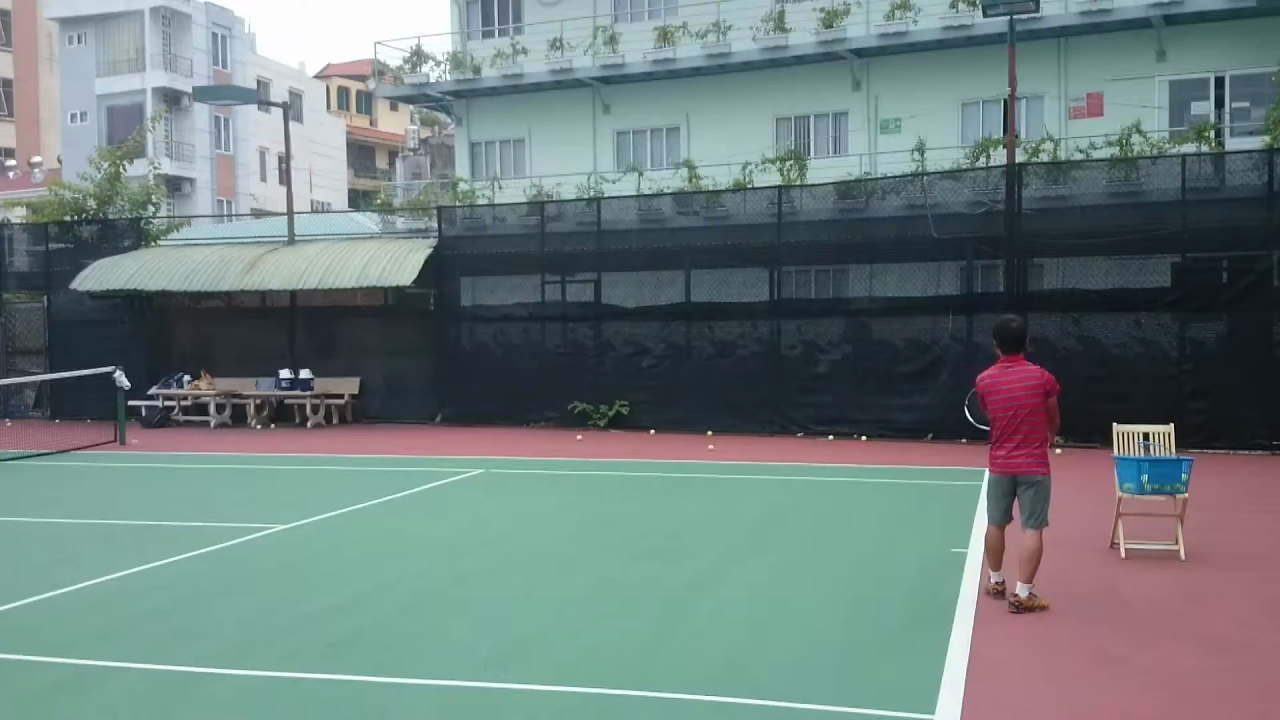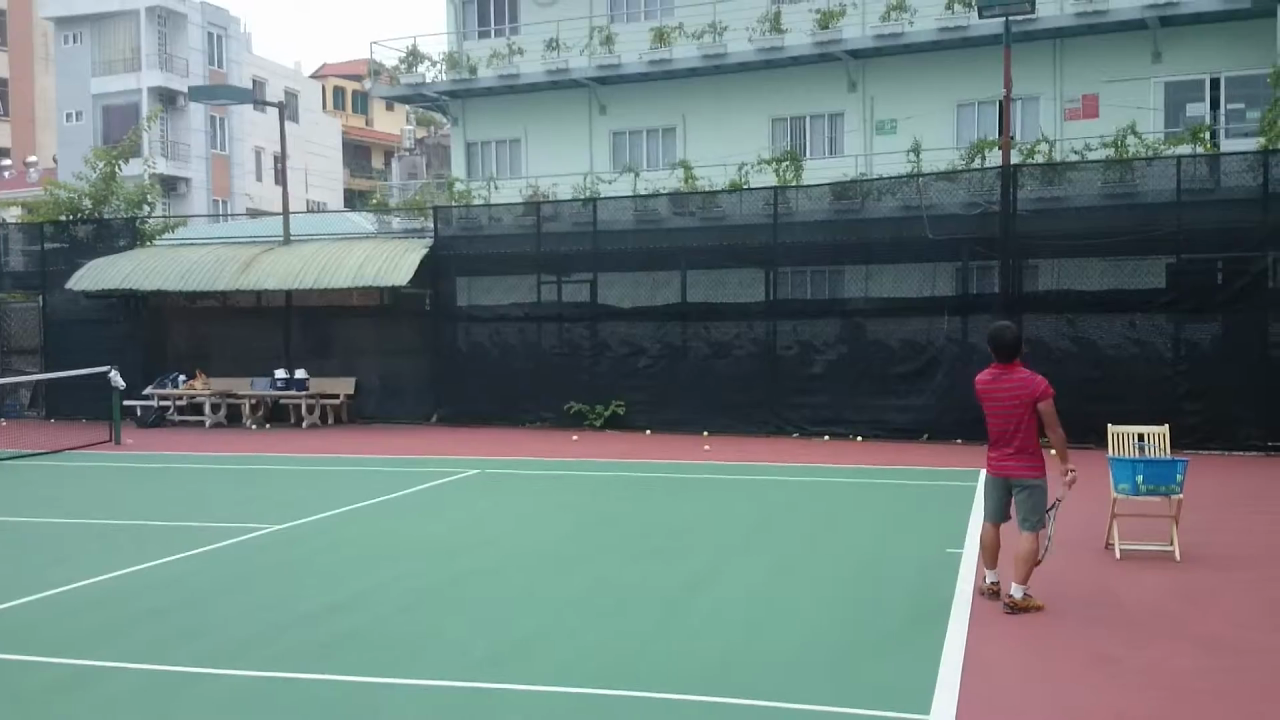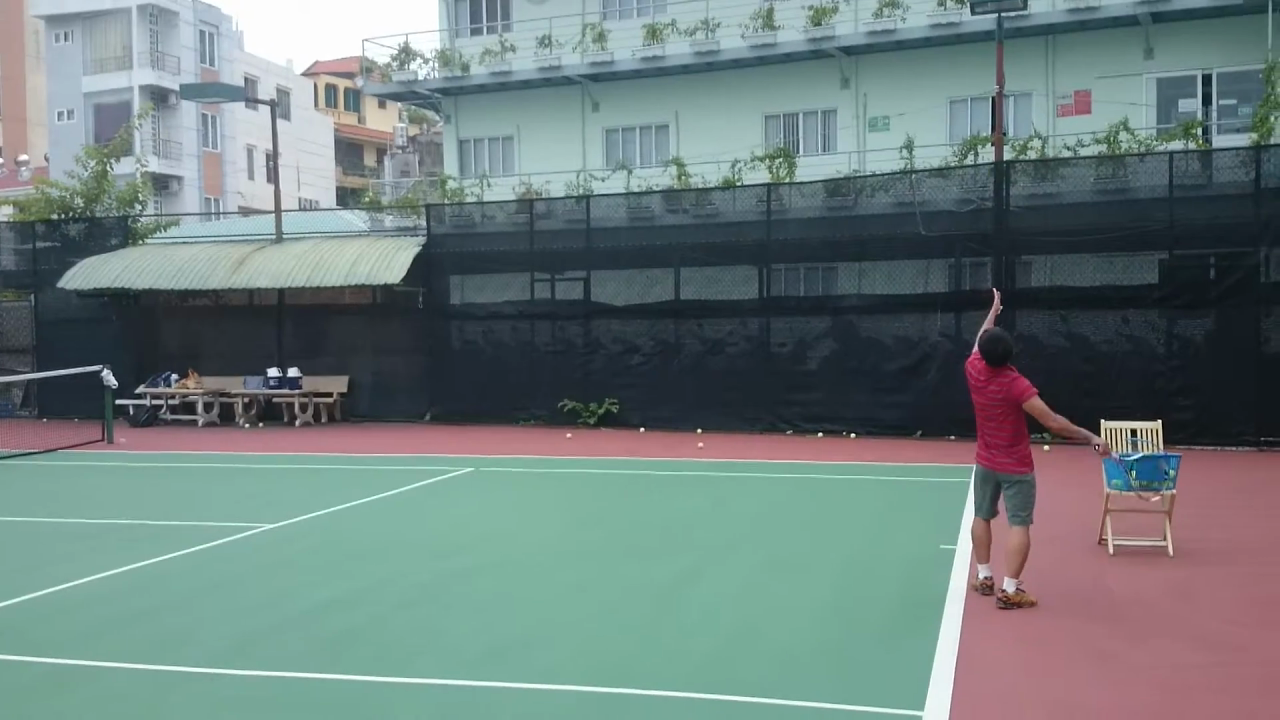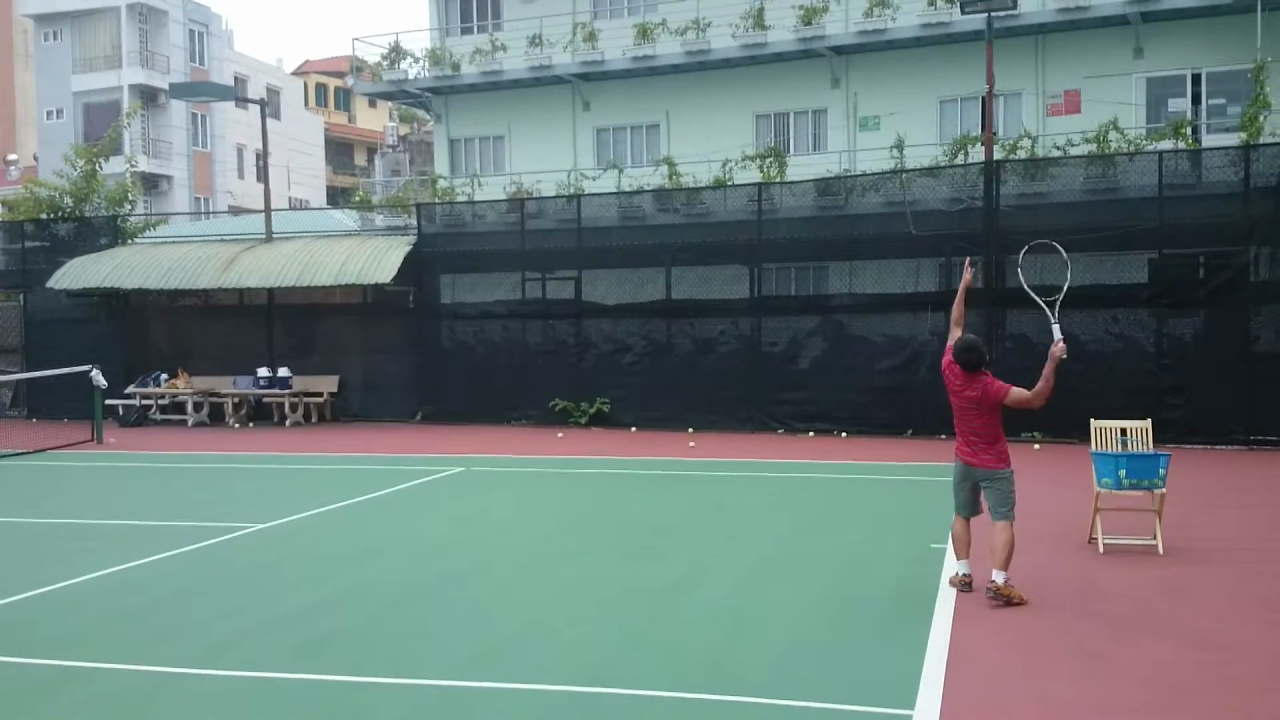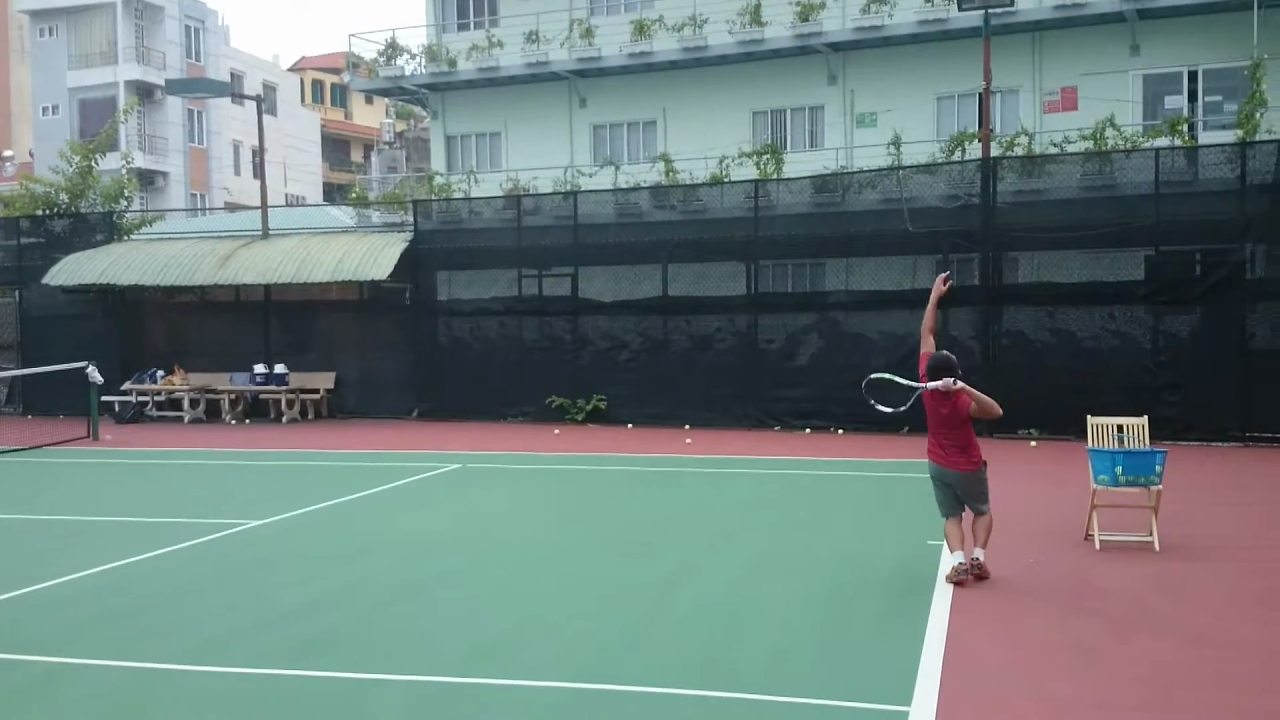
dt=0.4s
person 1, frame 1
left shoulder: (984, 380)
right shoulder: (1042, 378)
right elbow: (1053, 424)
left hip: (1000, 466)
right hip: (1034, 467)
left knee: (996, 524)
right knee: (1032, 529)
left ankle: (995, 583)
right ankle: (1022, 595)
person 1, frame 2
left shoulder: (982, 381)
right shoulder: (1035, 384)
right elbow: (1054, 429)
right wrist: (1066, 463)
left hip: (996, 468)
right hip: (1028, 471)
left knee: (992, 523)
right knee: (1028, 531)
left ankle: (991, 582)
right ankle: (1017, 595)
person 1, frame 3
left shoulder: (974, 371)
right shoulder: (1017, 386)
left elbow: (980, 339)
right elbow: (1052, 421)
left wrist: (993, 310)
right wrist: (1090, 438)
left hip: (985, 463)
right hip: (1016, 468)
left knee: (981, 518)
right knee: (1018, 525)
left ankle: (984, 578)
right ankle: (1009, 590)
person 1, frame 4
left shoulder: (951, 373)
right shoulder: (994, 389)
left elbow: (955, 325)
right elbow: (1037, 399)
left wrist: (963, 285)
right wrist: (1052, 362)
left hip: (965, 463)
right hip: (996, 467)
left knee: (962, 517)
right knee: (1003, 522)
left ankle: (962, 573)
right ankle: (998, 582)
person 1, frame 5
left shoulder: (929, 379)
right shoulder: (961, 401)
left elbow: (927, 335)
right elbow: (996, 412)
left wrist: (935, 295)
right wrist: (966, 391)
left hip: (940, 466)
right hip: (968, 467)
left knee: (952, 517)
right knee: (982, 512)
left ankle: (959, 562)
right ankle: (976, 558)
